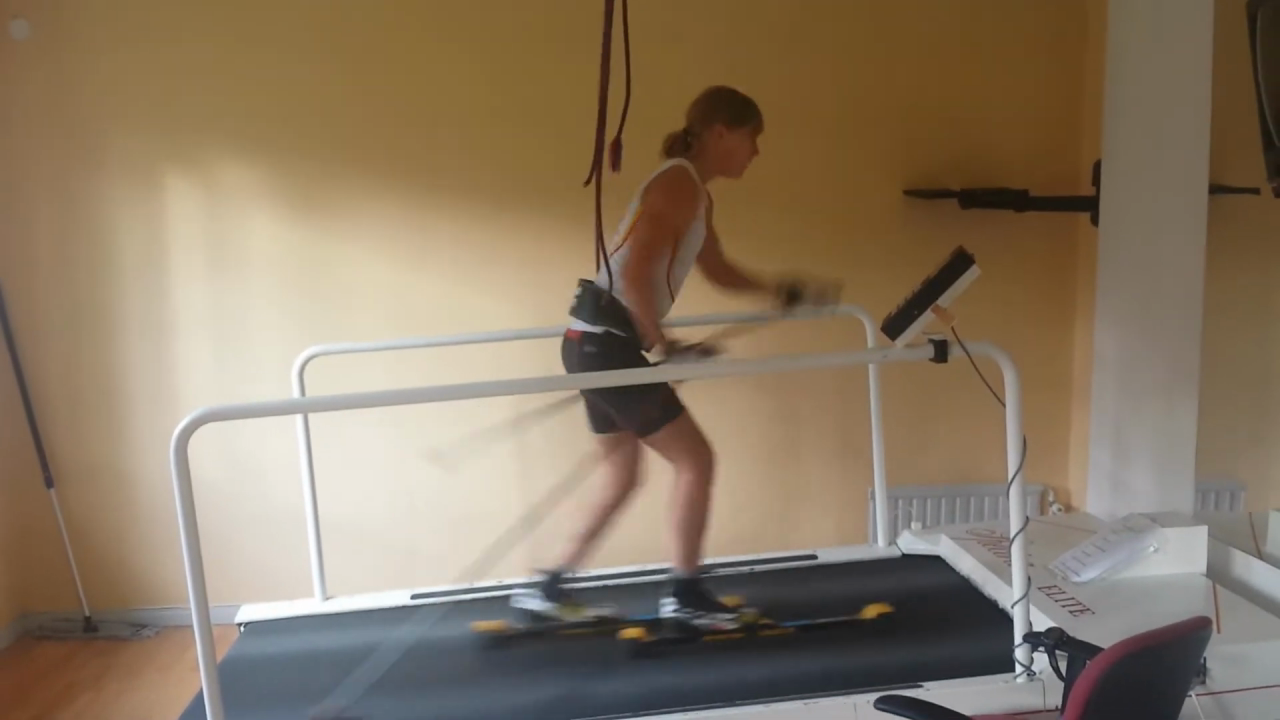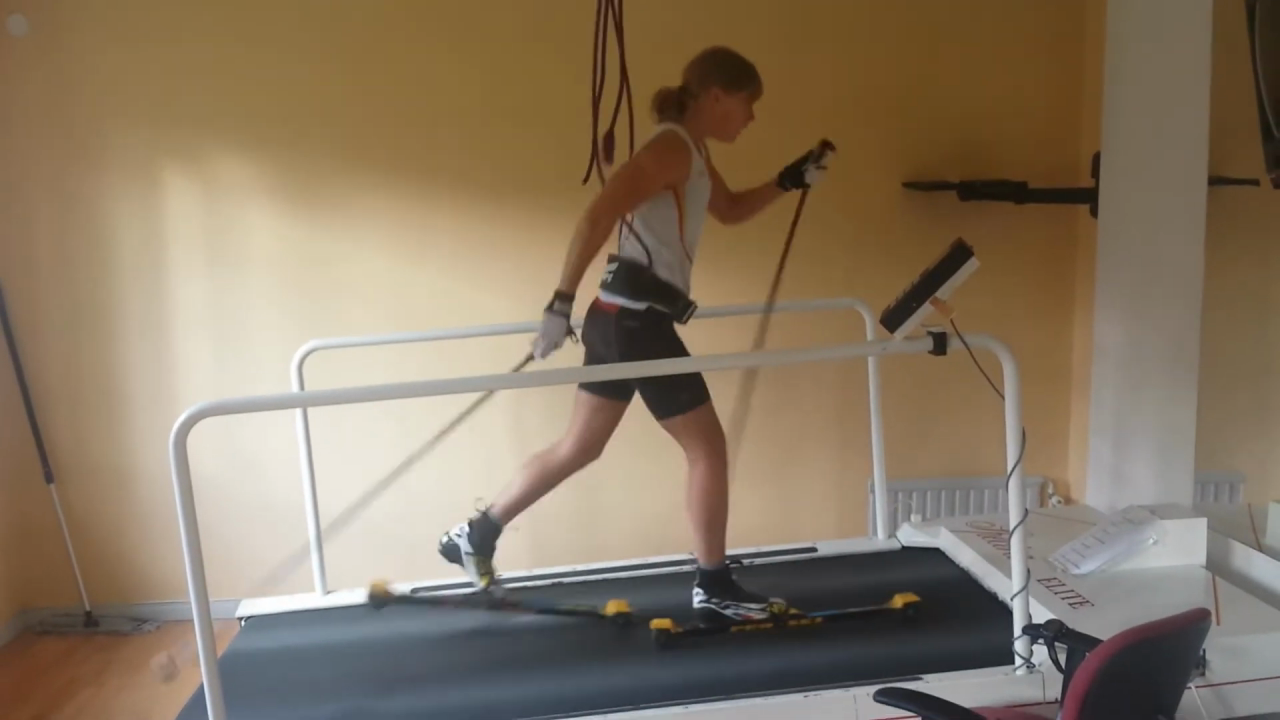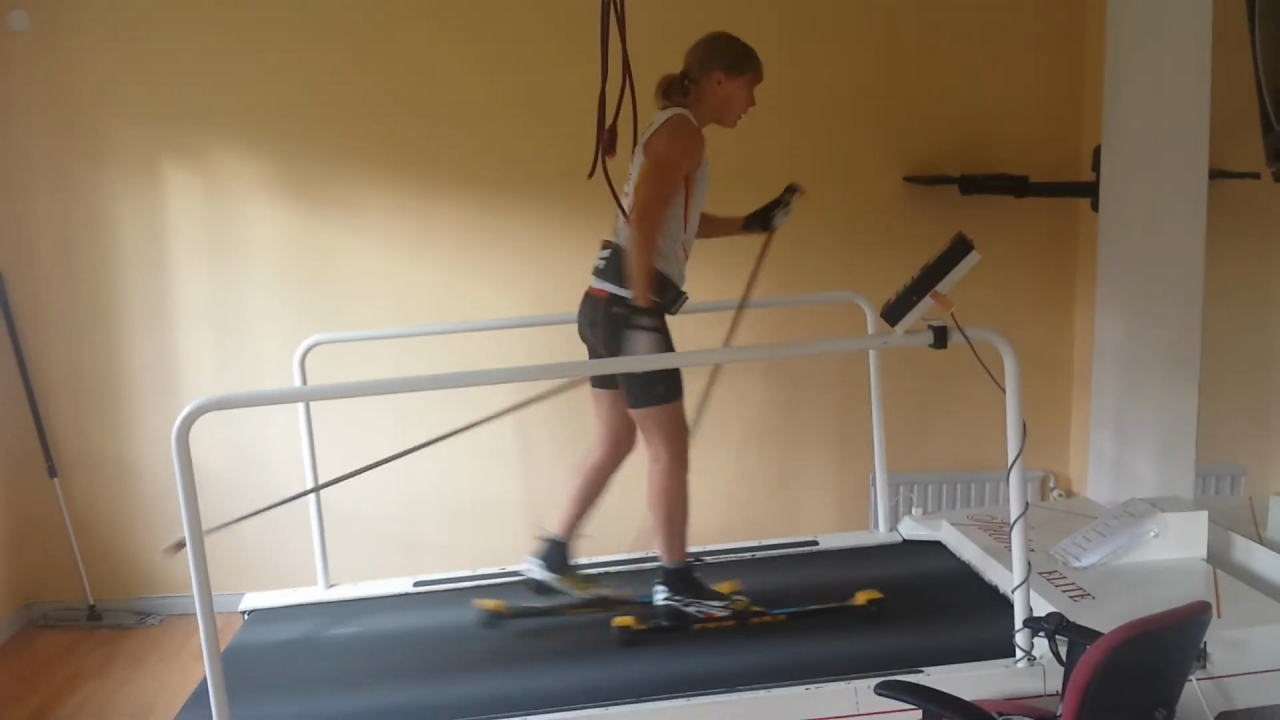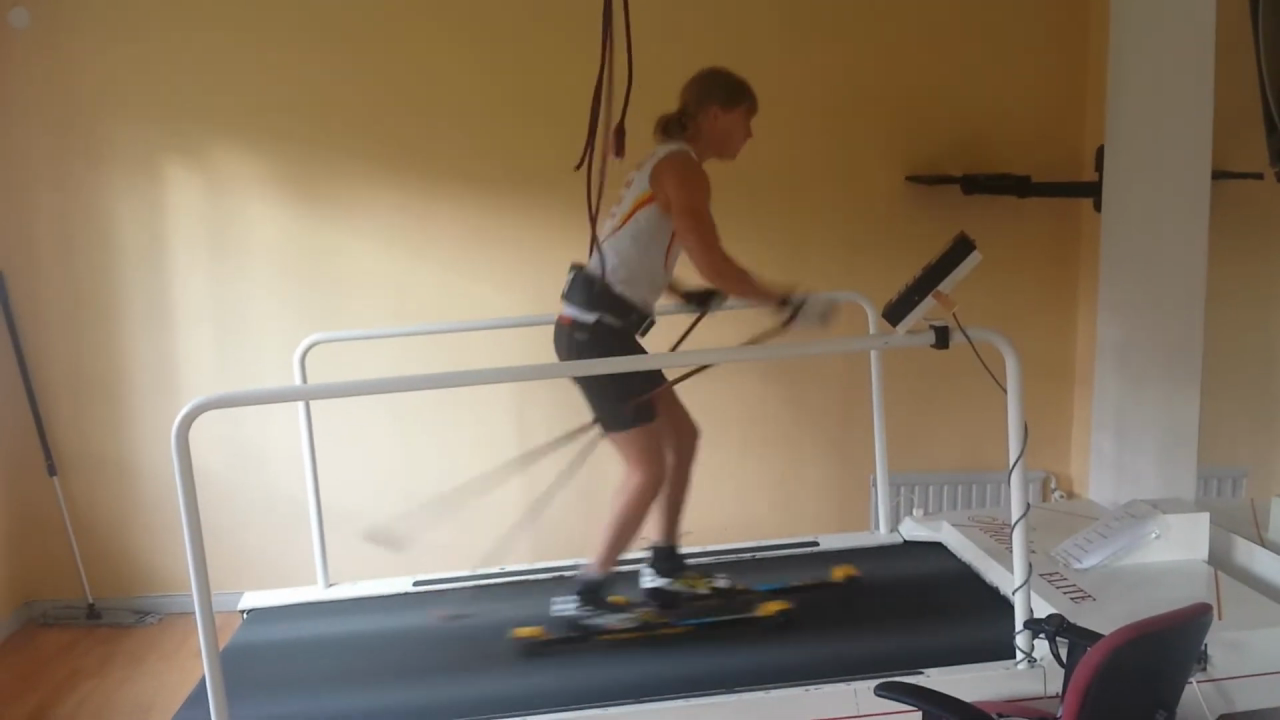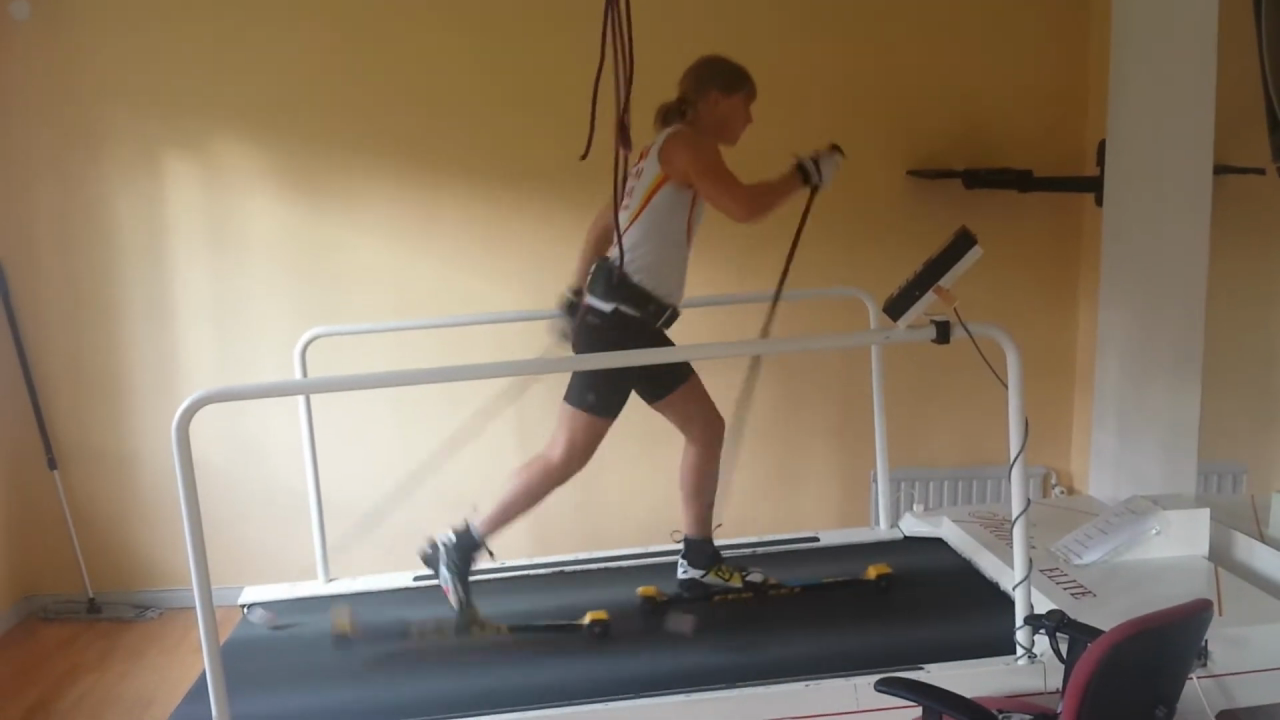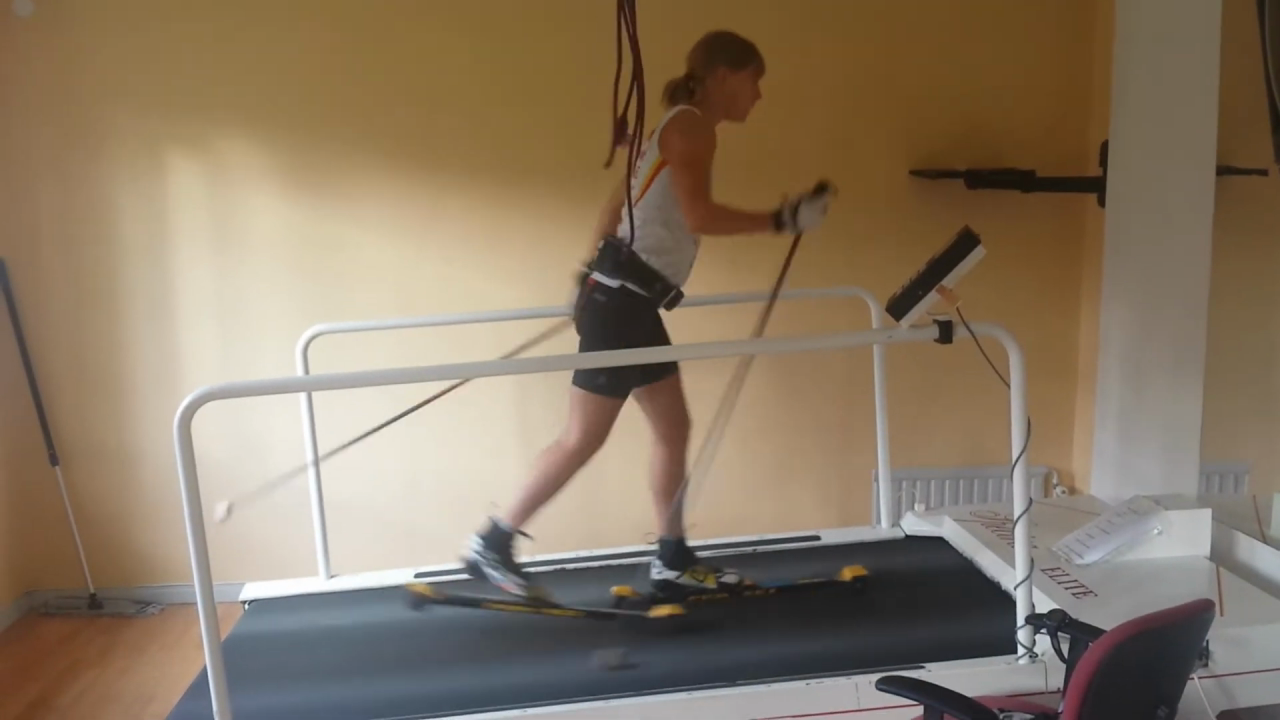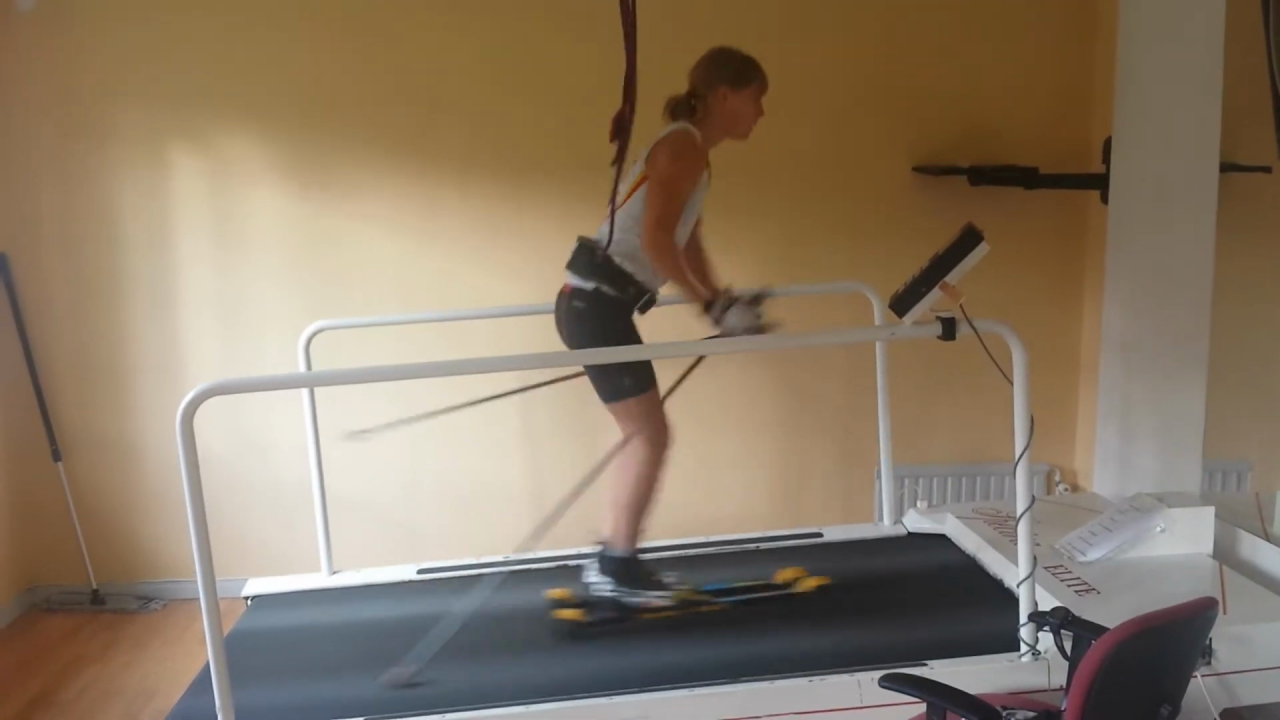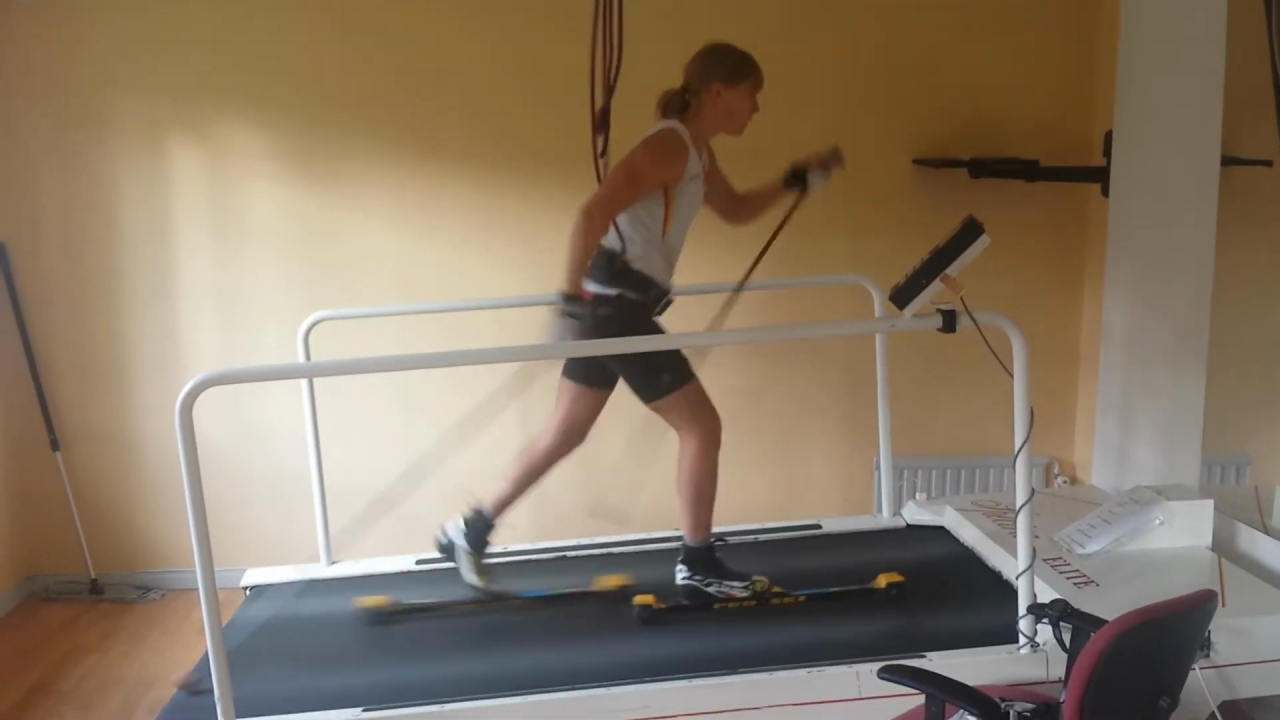
dt=0.2s
person 1, frame 1
left shoulder: (689, 192)
right shoulder: (678, 183)
left elbow: (718, 272)
right elbow: (637, 273)
left wrist: (779, 291)
right wrist: (664, 345)
left hip: (602, 342)
right hip: (605, 344)
left knee: (622, 474)
right knee: (695, 462)
left ankle: (551, 587)
right ankle: (685, 597)
person 1, frame 2
left shoulder: (692, 152)
right shoulder: (670, 148)
left elbow: (730, 208)
right elbow: (597, 215)
left wrist: (788, 178)
right wrist: (562, 299)
left hip: (623, 319)
right hip: (638, 320)
left knee: (579, 447)
right knee: (708, 450)
left ankle: (478, 534)
right ankle: (713, 585)
person 1, frame 3
left shoulder: (678, 132)
right shoulder: (681, 132)
left elbow: (685, 223)
right elbow: (643, 223)
left wrist: (752, 222)
right wrist: (643, 315)
left hip: (617, 307)
right hip: (626, 308)
left knee: (615, 442)
right knee: (669, 446)
left ankle: (553, 556)
right ankle: (676, 584)
person 1, frame 4
left shoulder: (665, 163)
right shoulder: (682, 170)
right elbow: (711, 262)
left wrist: (688, 295)
right wrist: (784, 300)
left hip: (598, 326)
right hip: (595, 331)
left knee: (681, 438)
right knee: (648, 468)
left ankle: (664, 566)
right ankle: (588, 592)
person 1, frame 5
left shoulder: (665, 153)
right shoulder: (688, 143)
left elbow: (604, 227)
right elbow: (742, 207)
left wrist: (575, 296)
right wrist: (805, 172)
left hip: (635, 322)
right hip: (619, 324)
left knee: (707, 428)
right knee: (566, 456)
left ankle: (698, 561)
right ankle: (458, 547)
person 1, frame 6
left shoulder: (678, 132)
right shoulder: (691, 126)
left elbow: (615, 208)
right elbow: (700, 216)
left wrist: (588, 279)
right wrist: (780, 219)
left hip: (632, 301)
right hip: (619, 300)
left knee: (674, 426)
right knee: (583, 440)
left ankle: (673, 559)
right ankle: (493, 542)
person 1, frame 7
left shoulder: (687, 151)
right shoulder: (682, 147)
left elbow: (688, 245)
right elbow: (655, 242)
left wrist: (721, 304)
right wrist: (714, 306)
left hip: (603, 303)
right hip: (596, 303)
left knee: (643, 436)
right knee: (651, 437)
left ankle: (613, 564)
right ankle: (617, 568)
person 1, frame 8
left shoulder: (697, 153)
right shoulder: (669, 146)
left elbow: (736, 210)
right elbow: (594, 212)
left wrist: (795, 180)
right wrist: (569, 300)
left hip: (614, 305)
right hip: (616, 307)
left knee: (564, 433)
right knee: (701, 428)
left ankle: (473, 529)
right ankle: (698, 567)
